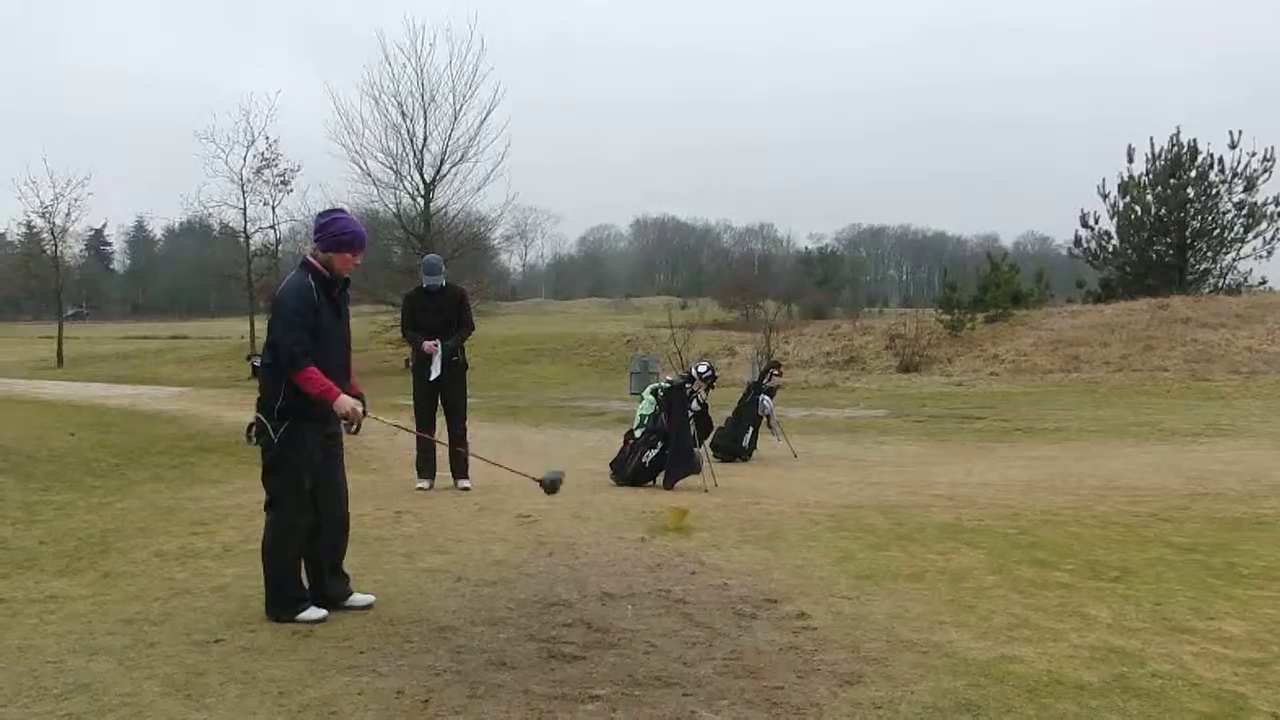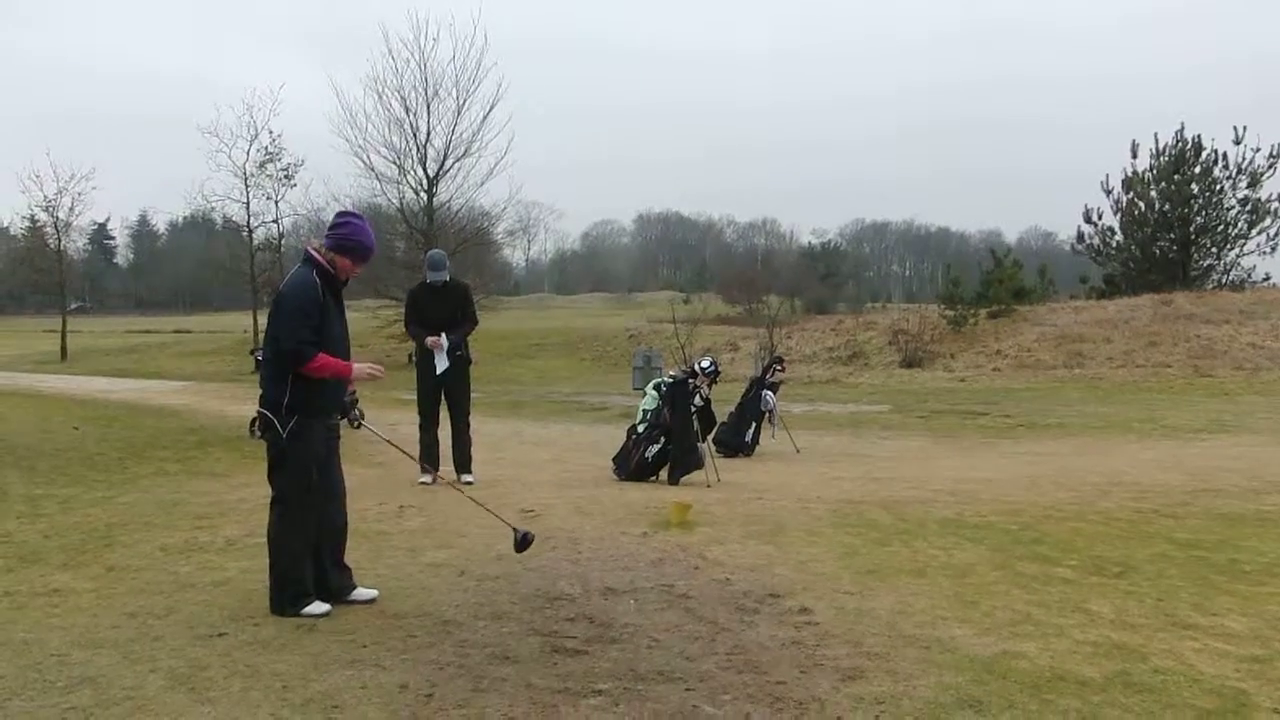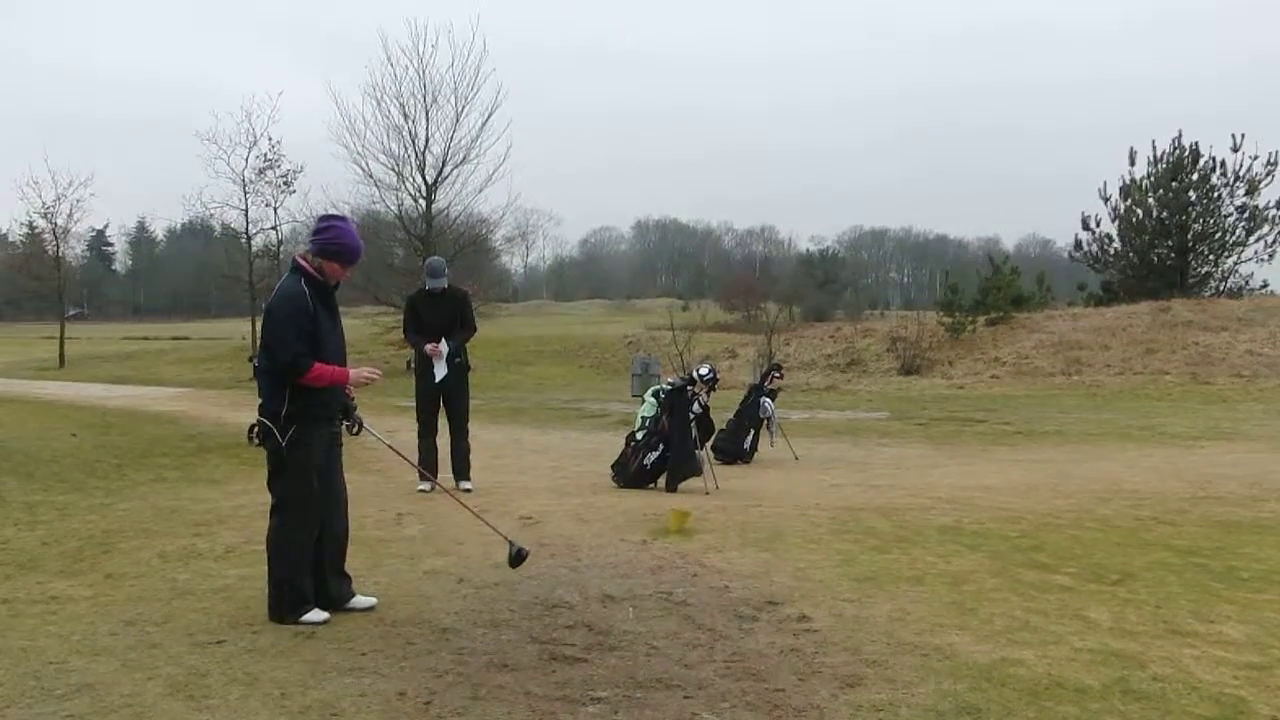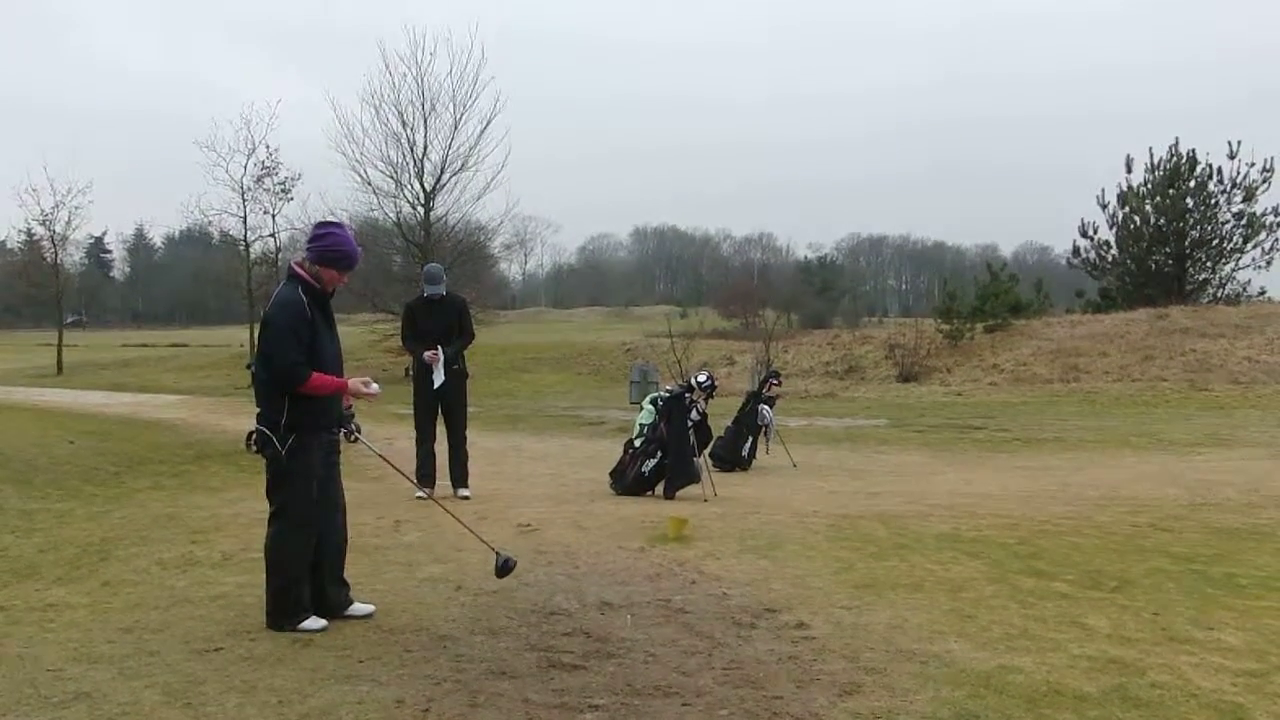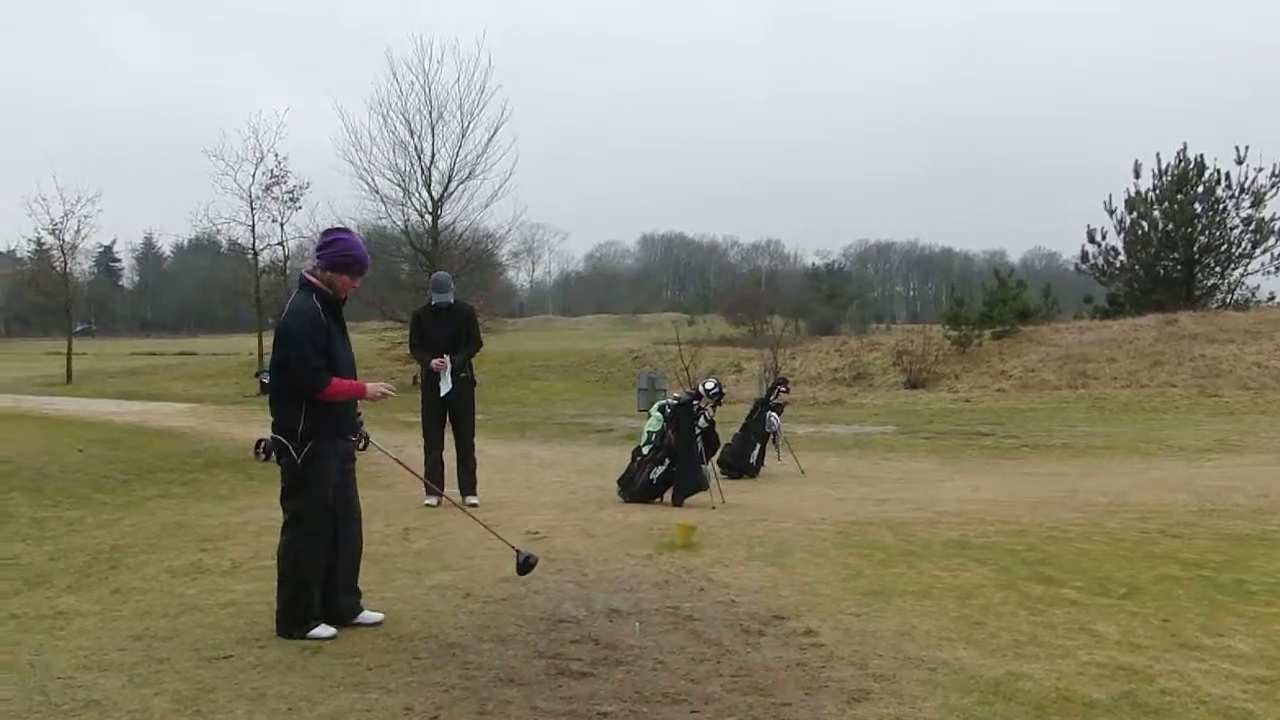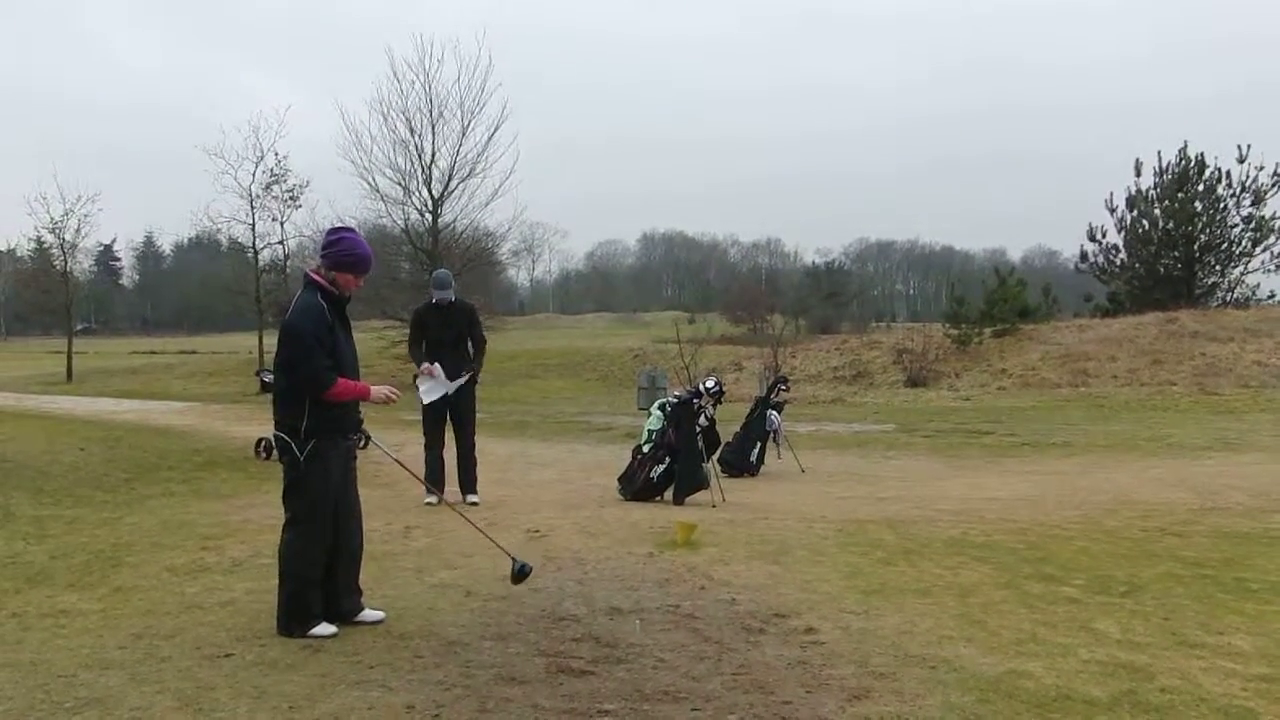
dt=0.5s
person 1, frame 1
left shoulder: (336, 290)
right shoulder: (297, 292)
right elbow: (293, 360)
left wrist: (353, 394)
right wrist: (335, 397)
left hip: (324, 418)
right hip: (290, 420)
left knee: (332, 507)
right knee: (291, 512)
left ankle: (330, 589)
right ankle: (285, 601)
person 1, frame 2
left shoulder: (328, 284)
right shoulder: (301, 286)
right elbow: (299, 355)
left wrist: (342, 391)
right wrist: (348, 372)
left hip: (320, 412)
right hip: (292, 415)
left knee: (330, 500)
right knee: (295, 504)
left ankle: (333, 582)
right ankle: (291, 595)
person 1, frame 3
left shoulder: (321, 290)
right shoulder: (291, 296)
right elbow: (294, 365)
left wrist: (342, 395)
right wrist: (346, 377)
left hip: (322, 420)
right hip: (293, 424)
left knee: (332, 508)
right knee: (296, 513)
left ankle: (332, 590)
right ankle: (289, 603)
person 1, frame 4
left shoulder: (317, 299)
right shoulder: (288, 304)
right elbow: (292, 374)
left wrist: (339, 402)
right wrist: (344, 387)
left hip: (320, 428)
right hip: (291, 433)
left knee: (330, 516)
right knee: (294, 520)
left ankle: (331, 598)
right ankle: (287, 610)
person 1, frame 5
left shoulder: (328, 306)
right shoulder: (302, 313)
right elbow: (311, 381)
left wrist: (351, 412)
right wrist: (362, 390)
left hip: (333, 436)
right hip: (306, 440)
left knee: (345, 524)
right knee: (307, 528)
left ankle: (342, 605)
right ankle: (297, 618)
person 1, frame 6
left shoulder: (331, 305)
right shoulder: (307, 311)
right elbow: (317, 381)
left wrist: (353, 414)
right wrist: (367, 392)
left hip: (335, 434)
right hip: (308, 438)
left knee: (345, 523)
right knee: (308, 527)
left ankle: (342, 603)
right ankle: (298, 617)
person 2, frame 1
left shoulder: (457, 294)
right shoulder: (412, 298)
left elbow: (468, 326)
right elbow: (407, 330)
left wrist: (450, 345)
right wrist: (421, 343)
left hip: (453, 362)
right hip: (423, 364)
left knee: (457, 421)
right knee: (424, 421)
left ankle: (461, 474)
right ankle: (425, 475)
person 2, frame 2
left shoulder: (461, 289)
right shoulder: (416, 293)
left elbow: (471, 321)
right elbow: (410, 325)
left wrist: (453, 339)
right wrist: (424, 339)
left hip: (456, 357)
right hip: (426, 359)
left knee: (460, 415)
right knee: (427, 416)
left ankle: (464, 469)
right ankle: (428, 469)
person 2, frame 3
left shoulder: (460, 296)
right shoulder: (414, 300)
left elbow: (470, 328)
right elbow: (409, 332)
left wrist: (452, 345)
right wrist: (424, 346)
left hip: (455, 364)
right hip: (425, 366)
left knee: (459, 422)
right knee: (426, 423)
left ankle: (462, 476)
right ankle: (427, 476)
person 2, frame 4
left shoulder: (458, 303)
right shoulder: (412, 307)
left elbow: (468, 335)
right elbow: (407, 340)
left wrist: (449, 353)
right wrist: (422, 354)
left hip: (453, 371)
right hip: (423, 373)
left knee: (457, 430)
right knee: (424, 431)
left ankle: (460, 483)
right ankle: (425, 483)
person 2, frame 5
left shoulder: (466, 311)
right shoulder: (420, 315)
left elbow: (476, 343)
right elbow: (415, 347)
left wrist: (456, 360)
right wrist: (429, 361)
left hip: (461, 379)
right hip: (431, 381)
left knee: (465, 438)
right knee: (432, 439)
left ankle: (469, 491)
right ankle: (433, 491)
person 2, frame 6
left shoulder: (467, 310)
right shoulder: (421, 313)
left elbow: (479, 341)
right elbow: (414, 345)
left wrist: (475, 367)
right wrist: (421, 363)
left hip: (462, 380)
right hip: (432, 381)
left knee: (466, 437)
right knee: (433, 438)
left ankle: (469, 490)
right ankle: (433, 490)
